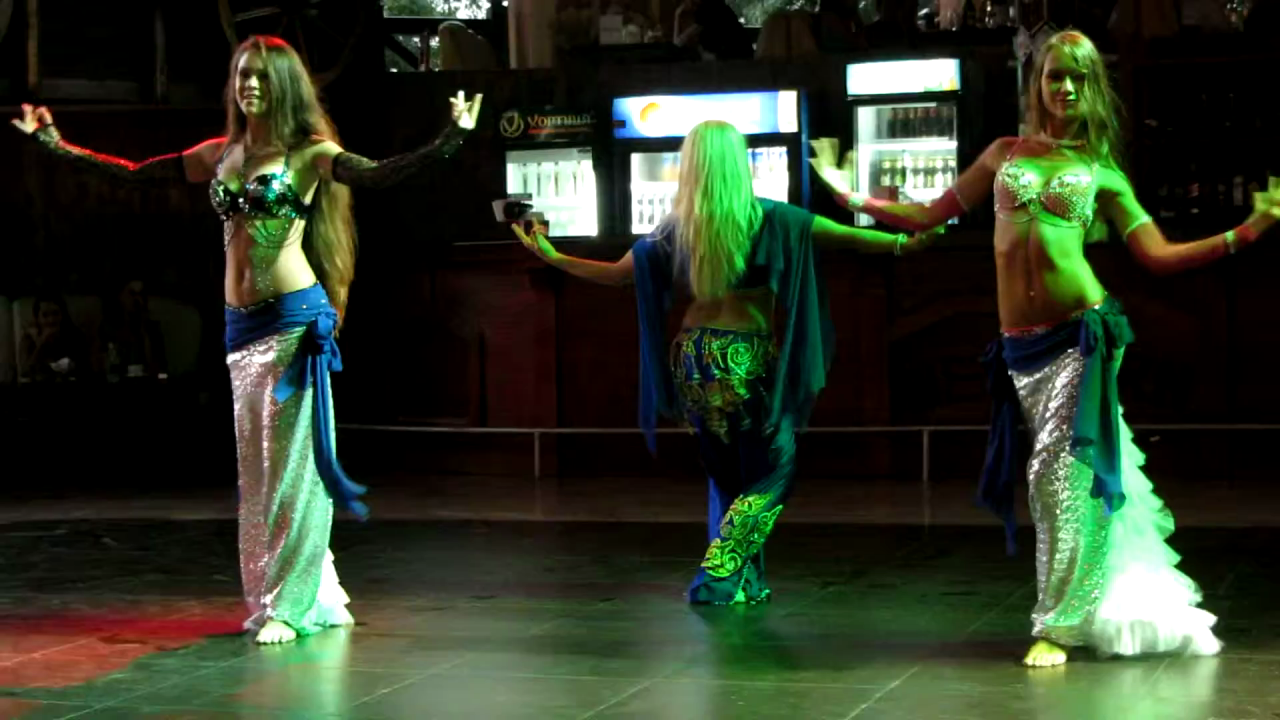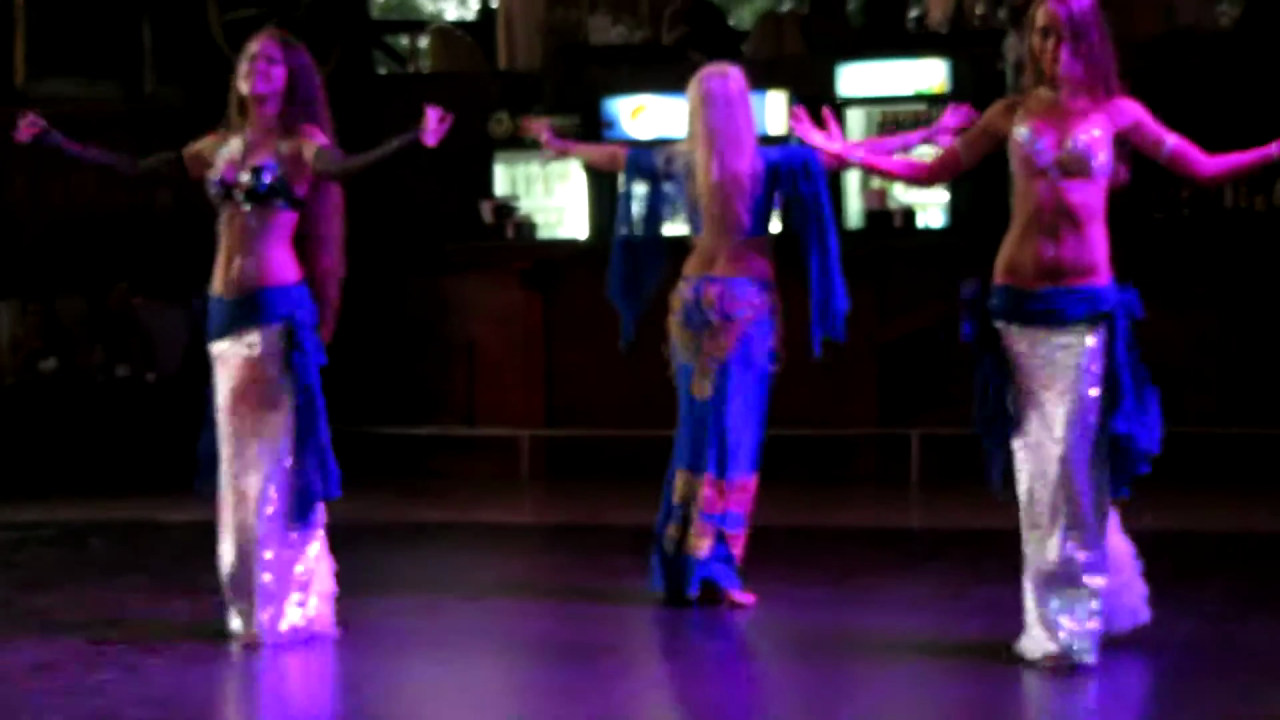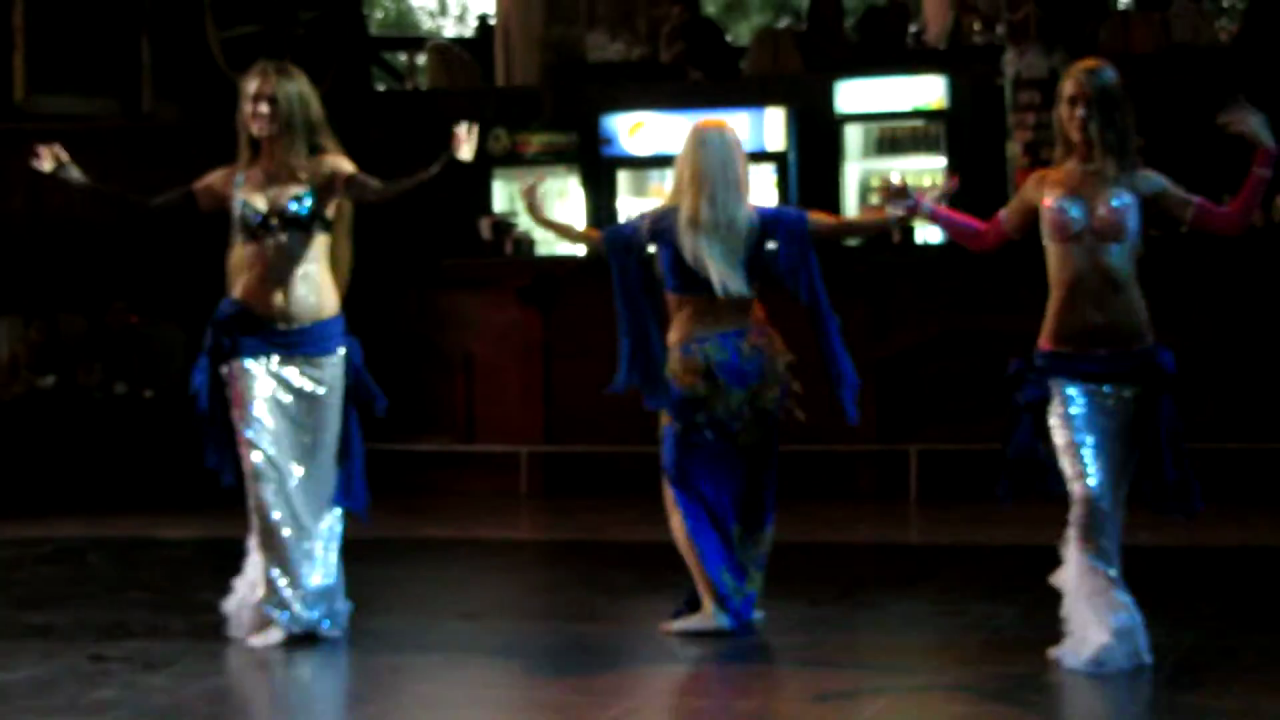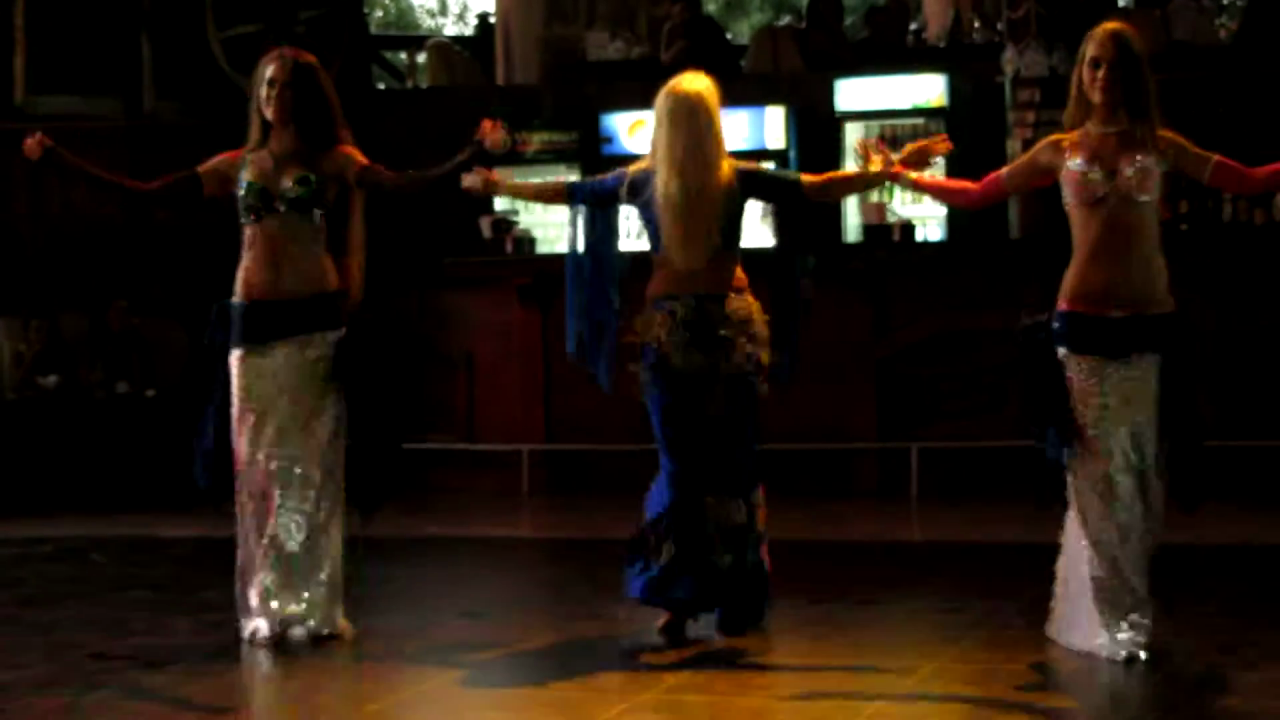
dt=1s
person 1, frame 1
left shoulder: (1101, 168)
right shoulder: (1005, 153)
left elbow: (1158, 255)
right elbow: (927, 217)
right wrist: (851, 195)
left hip: (1083, 335)
right hip: (1021, 348)
left knee: (1064, 475)
right knee: (1056, 480)
left ankle: (1064, 626)
right ankle: (1109, 617)
person 1, frame 2
left shoulder: (1118, 112)
right shoulder: (1011, 112)
left elbow: (1202, 167)
right elbow: (931, 172)
right wrist: (848, 153)
left hip: (1087, 302)
right hip: (1016, 301)
left knee: (1075, 456)
right knee: (1037, 458)
left ankle: (1077, 617)
right ankle: (1052, 619)
person 1, frame 3
left shoulder: (1140, 183)
right shoulder: (1043, 186)
left elbow: (1228, 222)
right elbow: (987, 238)
right wrist: (923, 204)
left hip: (1132, 358)
right hip: (1065, 361)
left knee: (1111, 498)
right knee: (1090, 495)
left ankle: (1099, 615)
right ankle: (1106, 631)
person 1, frame 4
left shoulder: (1159, 145)
right shoulder: (1058, 150)
right elbow: (975, 195)
right wrist: (902, 175)
left hip: (1150, 321)
right hip: (1083, 321)
left knee: (1141, 469)
right knee: (1099, 469)
left ankle: (1121, 611)
right ankle: (1111, 620)
person 2, frame 1
left shoulder: (310, 153)
right shoulder: (218, 153)
left elbow: (382, 174)
right elbow: (136, 172)
left wrist: (450, 138)
right wrist: (54, 141)
left hip: (296, 318)
right hip: (241, 324)
left knee: (289, 462)
right knee: (259, 465)
left ankle: (289, 604)
right ankle: (289, 597)
person 2, frame 2
left shoulder: (301, 141)
right shoulder: (220, 147)
left elbow: (340, 165)
right elbow: (135, 170)
left wrist: (414, 140)
right wrist: (51, 139)
left hip: (277, 309)
right hip: (226, 313)
left knee: (271, 456)
right knee: (241, 459)
left ankle: (288, 603)
right ankle: (253, 601)
person 2, frame 3
left shoulder: (325, 169)
right shoulder: (231, 180)
left elbow: (385, 194)
right elbow: (149, 209)
left wrist: (450, 163)
right wrist: (76, 176)
left hip: (318, 337)
right hip: (253, 338)
left knee: (316, 475)
right knee: (268, 470)
left ankle: (316, 600)
right ankle: (281, 603)
person 2, frame 4
left shoulder: (334, 160)
right shoulder: (237, 164)
left elbow: (408, 184)
right elbow: (150, 193)
left wrist: (472, 153)
right wrist: (61, 159)
left hip: (316, 320)
right hip: (255, 322)
left knee: (311, 459)
right knee: (260, 464)
left ankle: (315, 605)
right ankle: (270, 607)
person 3, frame 1
left shoulder: (673, 227)
right shoulder: (762, 216)
left elbow: (617, 274)
right elbow: (843, 235)
left wrist: (554, 257)
right wrist: (906, 241)
left hip: (695, 357)
right hip: (749, 357)
left knee: (726, 475)
right knee: (770, 471)
left ankle: (739, 574)
right ankle: (723, 577)
person 3, frame 2
left shoulder: (679, 160)
right shoulder: (766, 162)
left elbow: (614, 156)
left wrist: (562, 145)
right wrist: (928, 136)
left hip: (692, 300)
right hip: (746, 303)
left knee: (697, 433)
right knee: (736, 436)
left ankle: (682, 570)
right ankle: (716, 568)
person 3, frame 3
left shoulder: (665, 222)
right shoulder: (758, 219)
left elbow: (595, 243)
right elbow: (842, 229)
left wrist: (541, 216)
right wrist: (902, 215)
left hip: (694, 361)
right hip: (754, 358)
left knee: (689, 487)
right knee: (750, 485)
left ankle: (716, 605)
right ankle: (743, 597)
person 3, frame 4
left shoulder: (641, 180)
right shoulder: (734, 177)
left elbow: (567, 191)
right elbow: (820, 189)
left wrist: (498, 186)
right wrist: (895, 167)
left hip: (667, 325)
right hip: (730, 323)
left knee: (683, 460)
right knee: (733, 460)
left ankle: (682, 598)
right ankle: (739, 602)
